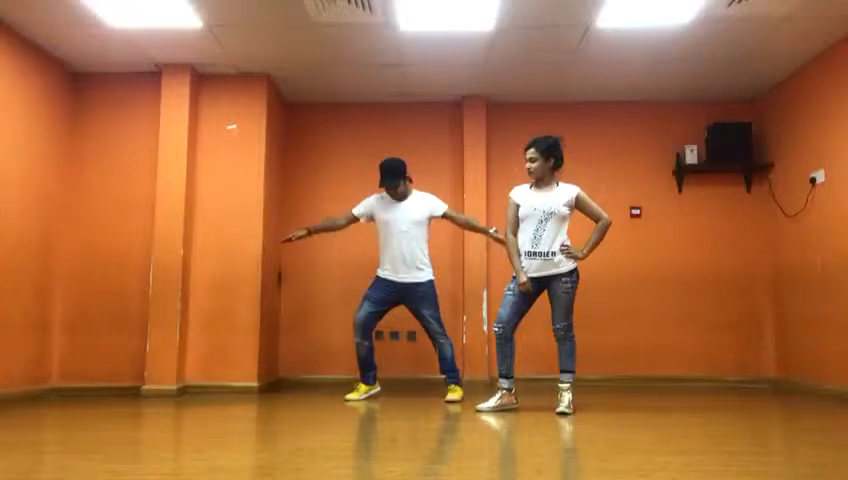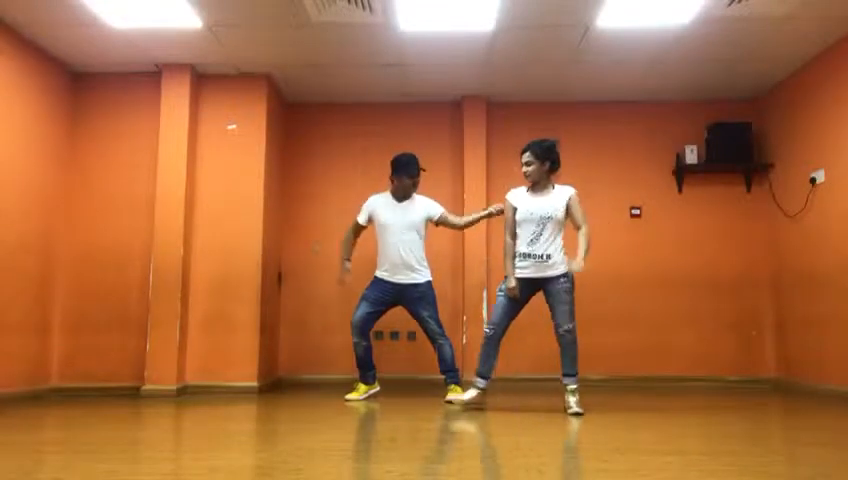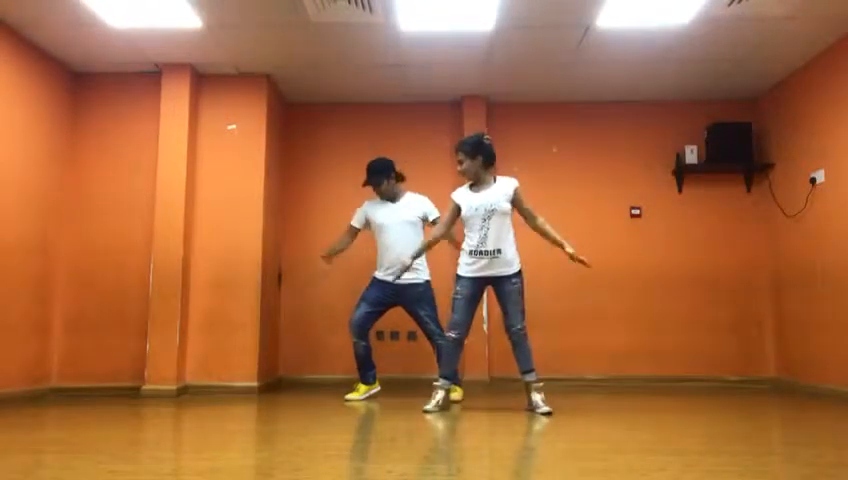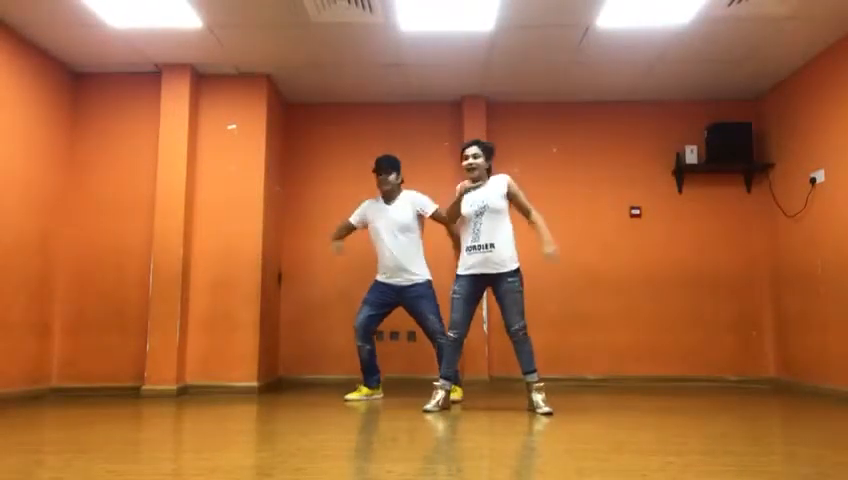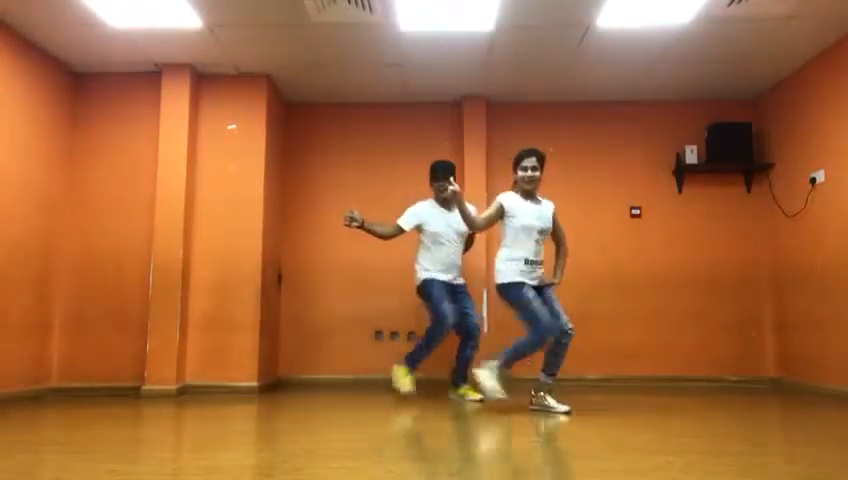
dt=1s
person 1, frame 1
left shoulder: (570, 192)
right shoulder: (519, 193)
left elbow: (604, 220)
right elbow: (510, 235)
left wrist: (584, 252)
right wrist: (520, 273)
left hip: (561, 273)
right hip: (527, 273)
left knee: (563, 331)
right knee: (502, 328)
left ankle: (566, 393)
right ankle: (506, 393)
person 1, frame 2
left shoulder: (566, 194)
right shoulder: (515, 197)
left elbow: (582, 228)
right elbow: (510, 238)
left wrist: (580, 260)
right wrist: (510, 276)
left hip: (556, 274)
right hip: (521, 274)
left knee: (566, 332)
right knee: (493, 330)
left ankle: (571, 393)
right ankle: (478, 389)
person 1, frame 3
left shoulder: (509, 186)
right shoulder: (460, 195)
left elbow: (534, 220)
right elbow: (441, 230)
left wrist: (564, 246)
right wrist: (413, 257)
left hip: (506, 271)
right hip: (469, 272)
left knee: (517, 330)
right knee: (455, 332)
left ankle: (534, 392)
right ankle: (441, 392)
person 1, frame 4
left shoulder: (503, 182)
right shoulder: (464, 189)
left elbow: (530, 213)
right elbow: (449, 218)
left wrist: (547, 239)
right wrist: (460, 194)
left hip: (505, 269)
right hip: (468, 271)
left knee: (518, 329)
right knee: (455, 331)
left ankle: (535, 392)
right ankle: (442, 391)
person 1, frame 5
left shoulder: (548, 207)
right shoulder: (506, 201)
left elbow: (561, 244)
right elbow: (476, 225)
left wrist: (556, 277)
right wrist: (459, 202)
left hip: (535, 279)
right hip: (511, 278)
left knee: (565, 331)
right knee: (545, 331)
left ankle: (540, 393)
right ankle: (493, 368)
person 2, frame 1
left shoulder: (426, 201)
right shoulder: (374, 202)
left elbow: (458, 219)
right elbow: (342, 221)
left wrist: (488, 231)
right wrist: (309, 231)
left hip: (420, 282)
right hip: (386, 280)
left knee: (437, 332)
right knee: (361, 323)
left ankle: (454, 384)
right ankle: (368, 382)
person 2, frame 2
left shoulder: (425, 204)
right shoulder: (374, 202)
left elbow: (457, 223)
right elbow: (354, 231)
left wrist: (484, 214)
right wrist: (346, 259)
left hip: (418, 283)
right hip: (384, 281)
left knee: (436, 334)
right knee: (359, 324)
left ankle: (454, 383)
right ankle: (368, 382)
person 2, frame 3
left shoulder: (419, 202)
right shoulder: (369, 207)
right elbow: (349, 235)
right wrist: (329, 255)
left hip: (416, 282)
right hip: (382, 281)
left knee: (435, 333)
right knee: (358, 325)
left ankle: (453, 384)
right ankle: (368, 382)
person 2, frame 4
left shoulder: (414, 199)
right shoulder: (368, 207)
left elbow: (445, 220)
right elbow: (343, 230)
left wrist: (459, 249)
right wrist: (336, 240)
left hip: (416, 282)
right hip: (384, 283)
left knee: (437, 332)
right knee: (362, 327)
left ankle: (453, 385)
right ankle: (371, 386)
person 2, frame 5
left shoulder: (468, 211)
right shoulder: (421, 210)
right elbow: (390, 231)
left wrist: (451, 258)
right wrist: (362, 224)
left hip: (456, 281)
right hip: (430, 279)
left knee: (472, 329)
right knee: (446, 318)
left ankle: (459, 383)
right ankle: (406, 367)
